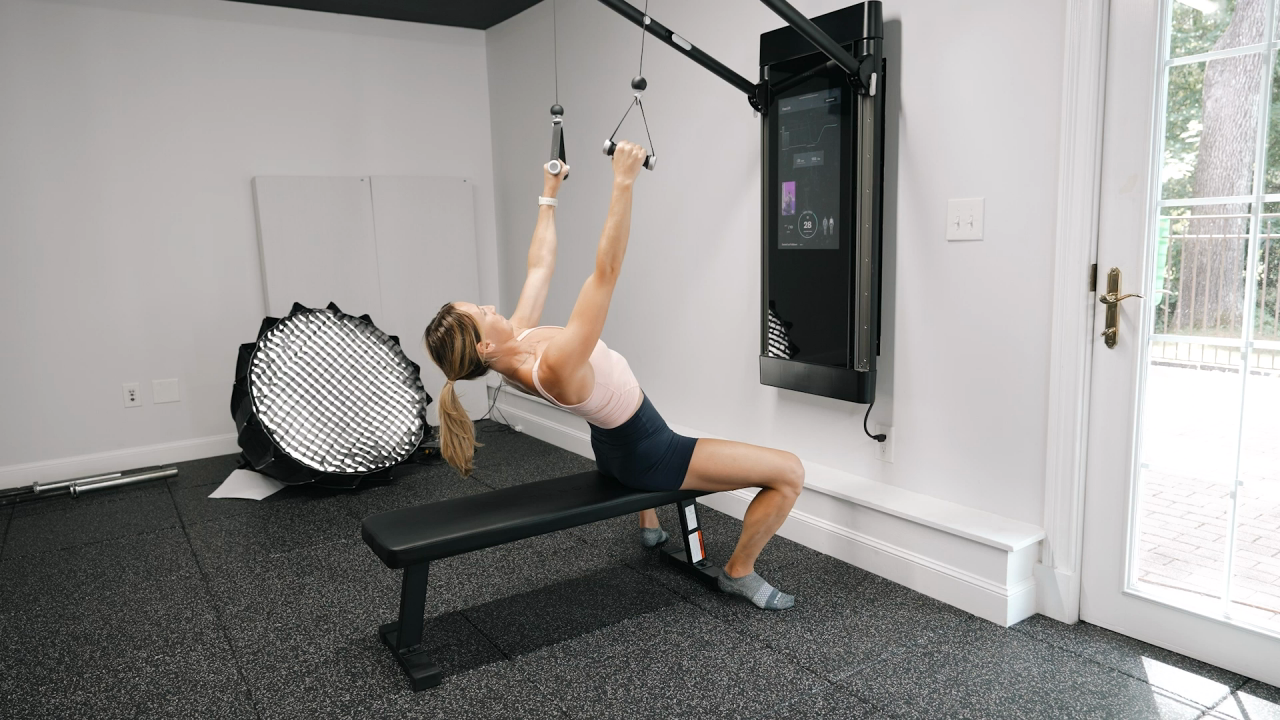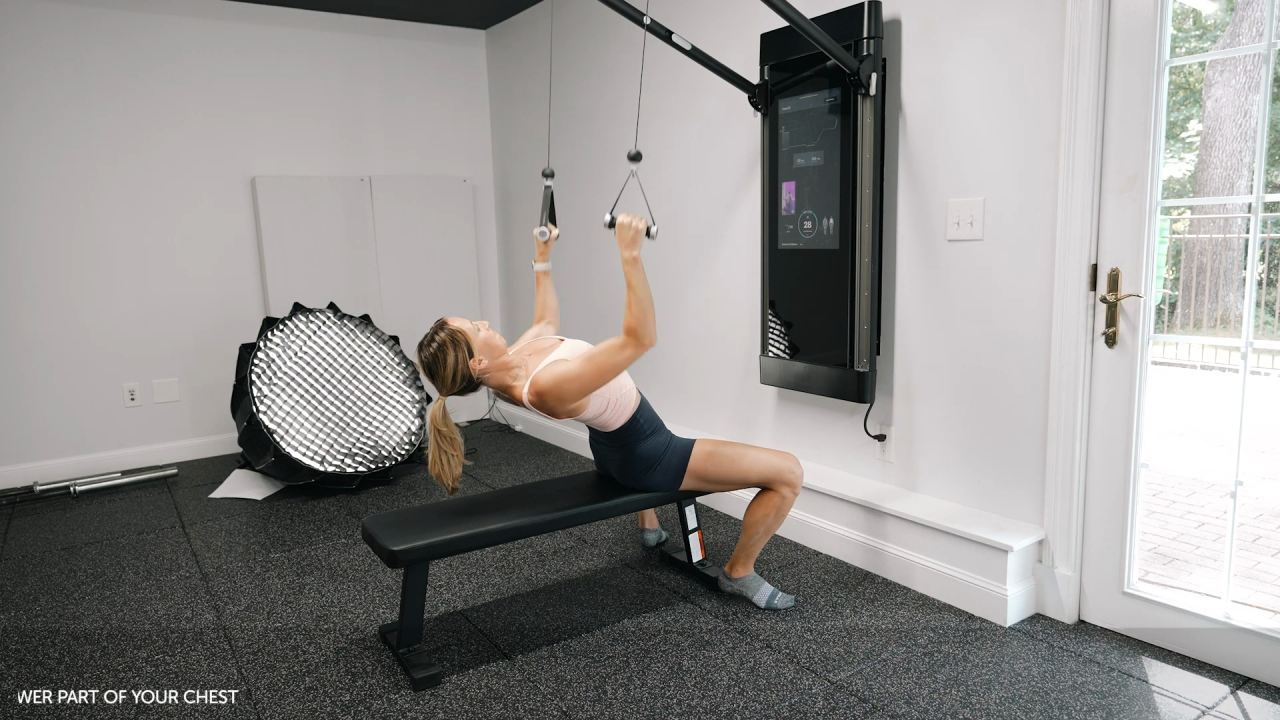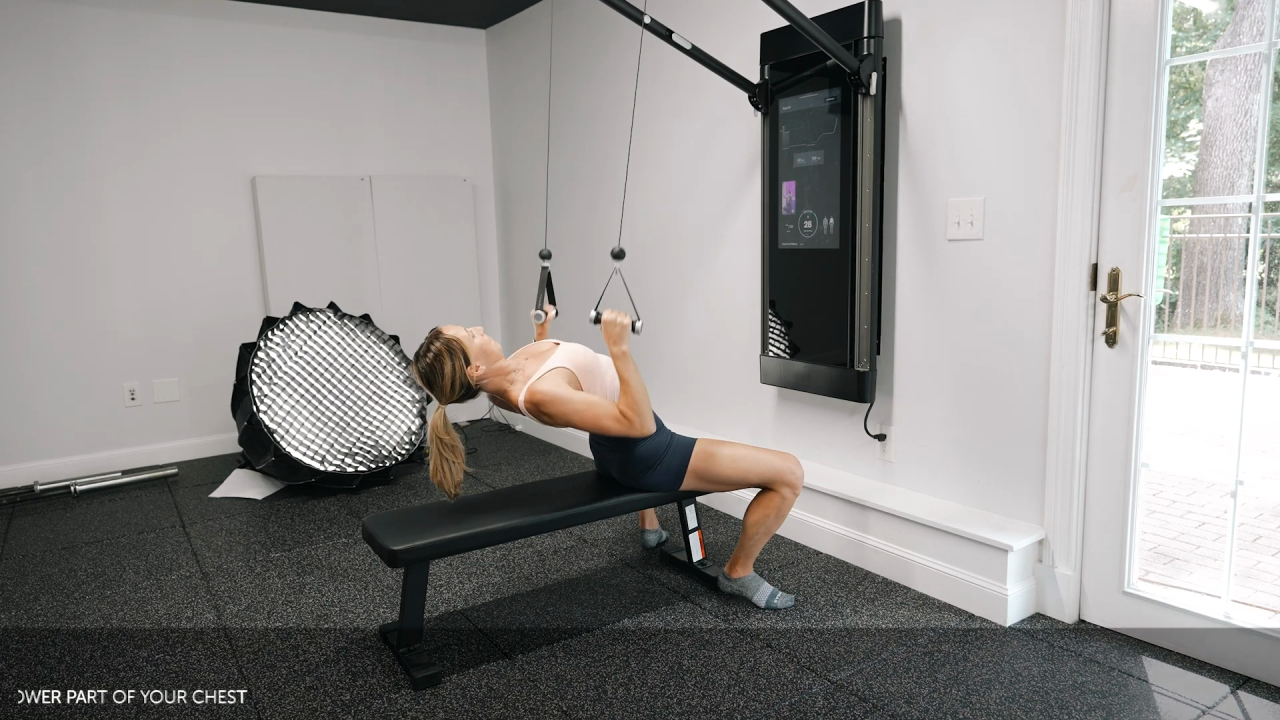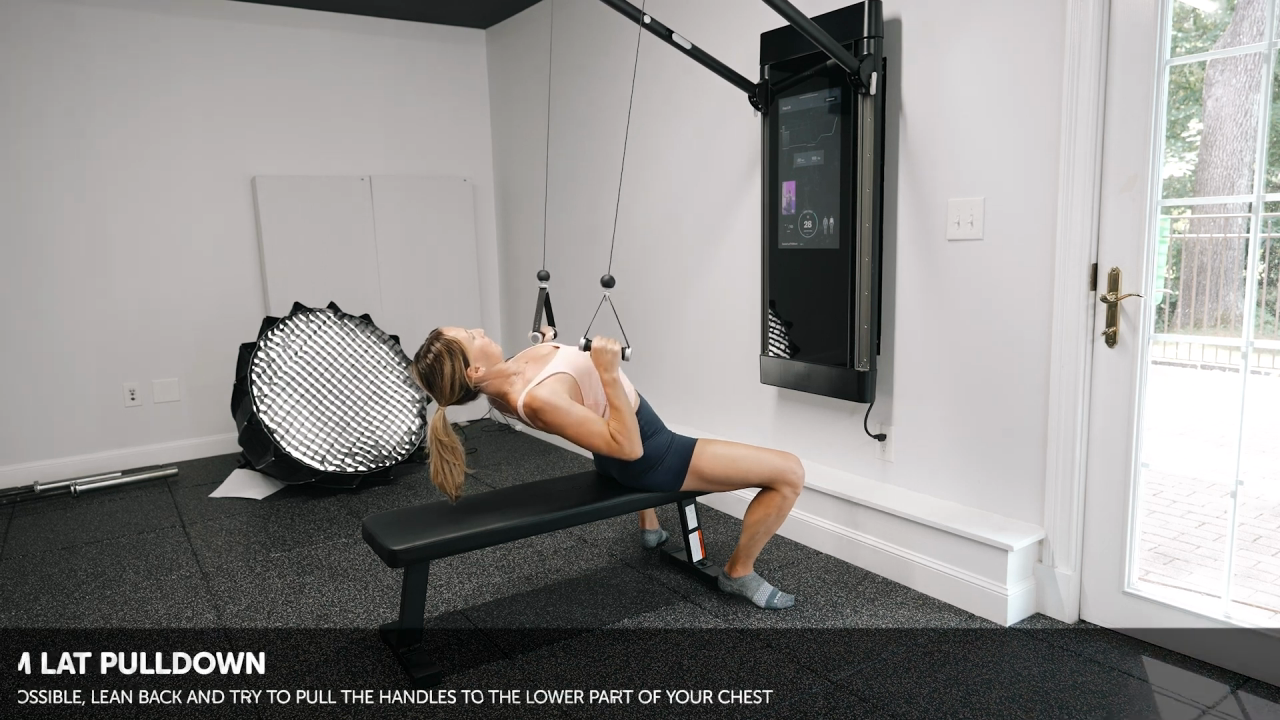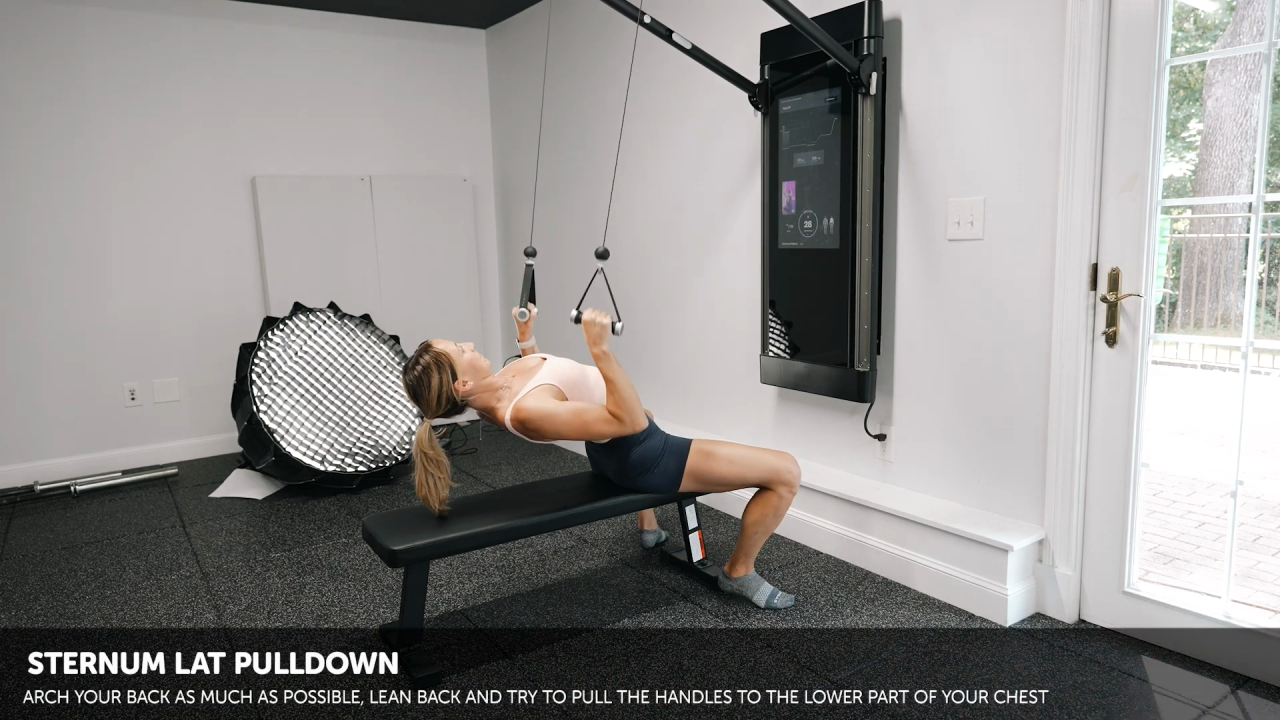
dt=0.5s
person 1, frame 1
left shoulder: (515, 344)
right shoulder: (552, 367)
left elbow: (540, 265)
right elbow: (606, 272)
left wrist: (549, 193)
right wrist: (623, 182)
left hip: (618, 445)
right hip: (645, 455)
right knee: (789, 472)
left ankle: (650, 525)
right ankle: (739, 573)
person 1, frame 2
left shoulder: (510, 366)
right shoulder: (547, 387)
left elbow: (546, 325)
right elbow: (640, 339)
left wrist: (542, 259)
right wrist: (630, 254)
left hip: (617, 446)
right hip: (644, 457)
right knee: (788, 473)
left ankle: (649, 525)
right ankle: (738, 574)
person 1, frame 3
left shoulder: (505, 378)
right shoulder: (540, 394)
right elbow: (642, 425)
left wrist: (542, 331)
right wrist: (619, 347)
left hip: (614, 448)
right hip: (646, 456)
right knee: (789, 473)
left ankle: (649, 526)
right ankle: (738, 574)
person 1, frame 4
left shoulder: (505, 382)
right shoulder: (537, 399)
right elbow: (630, 447)
left wrist: (540, 347)
right wrist: (608, 372)
left hip: (613, 453)
right hip: (649, 456)
right knee: (789, 473)
left ankle: (650, 527)
right ankle: (739, 573)
person 1, frame 5
left shoulder: (494, 391)
right shoulder: (526, 412)
right elbow: (632, 421)
left wrist: (525, 337)
right wrist: (599, 348)
left hip: (614, 450)
right hip: (640, 458)
left knee: (639, 418)
right knee: (785, 471)
left ankle: (648, 527)
right ankle: (738, 573)
